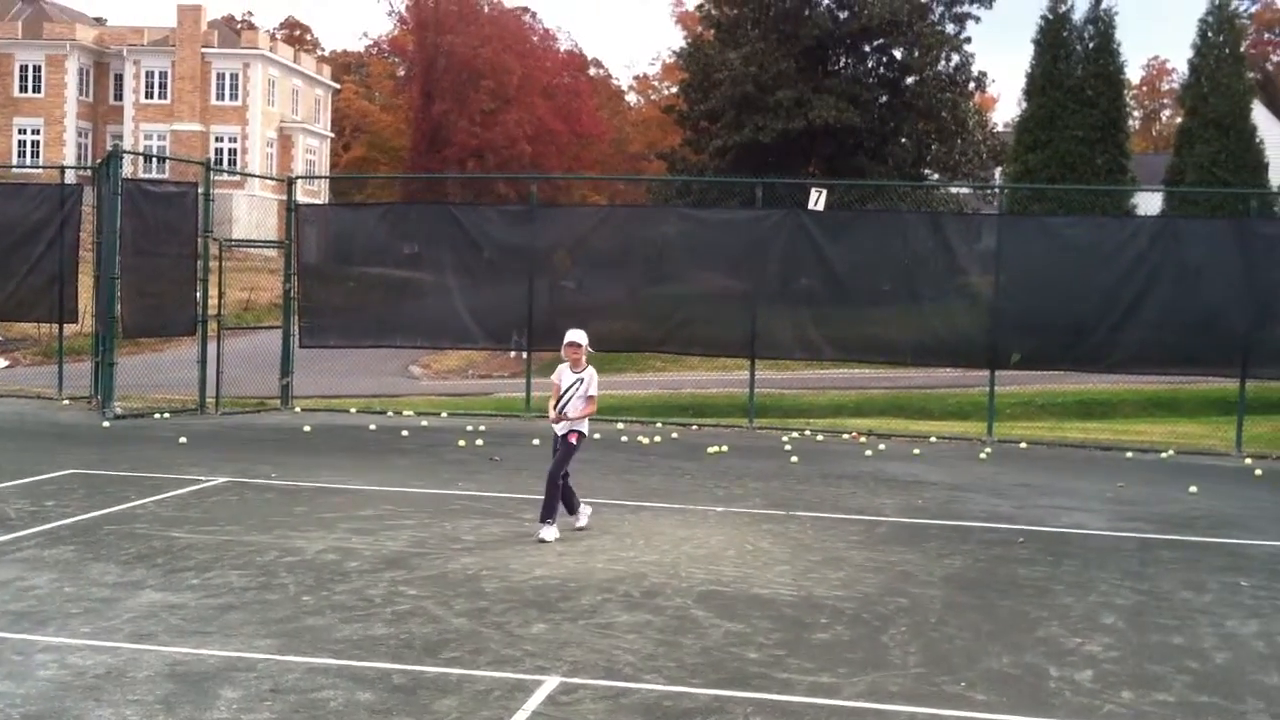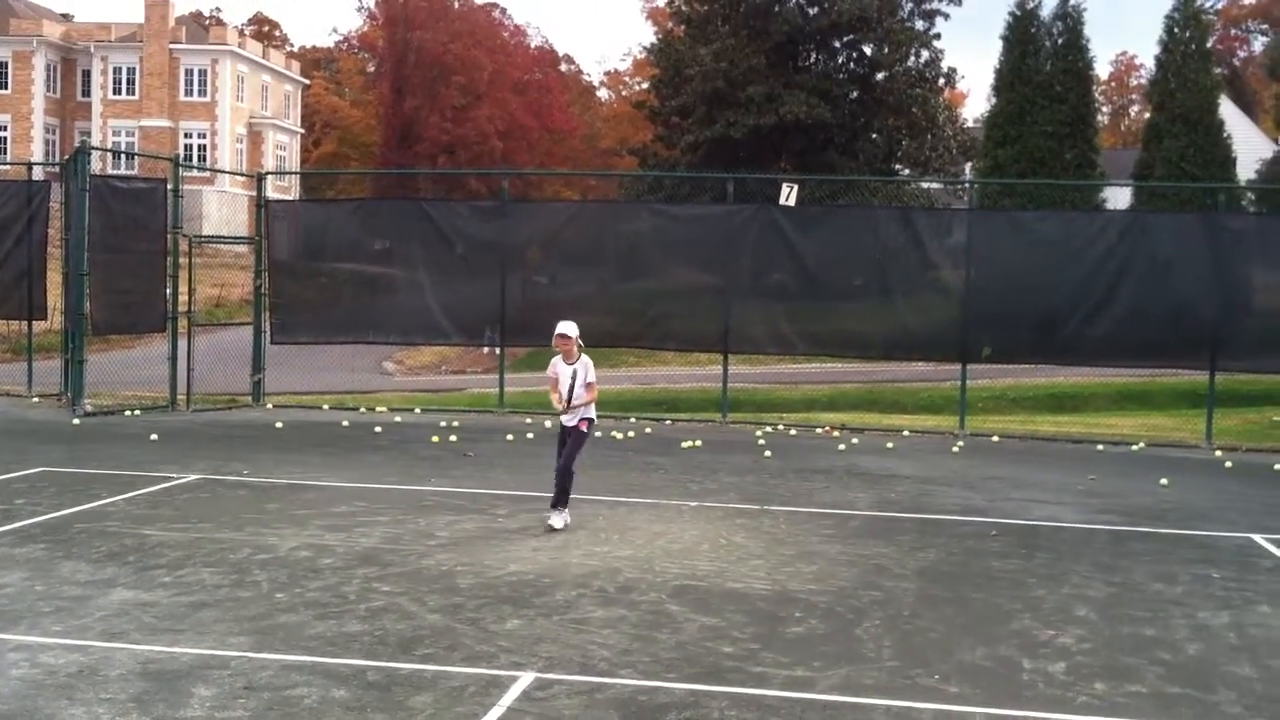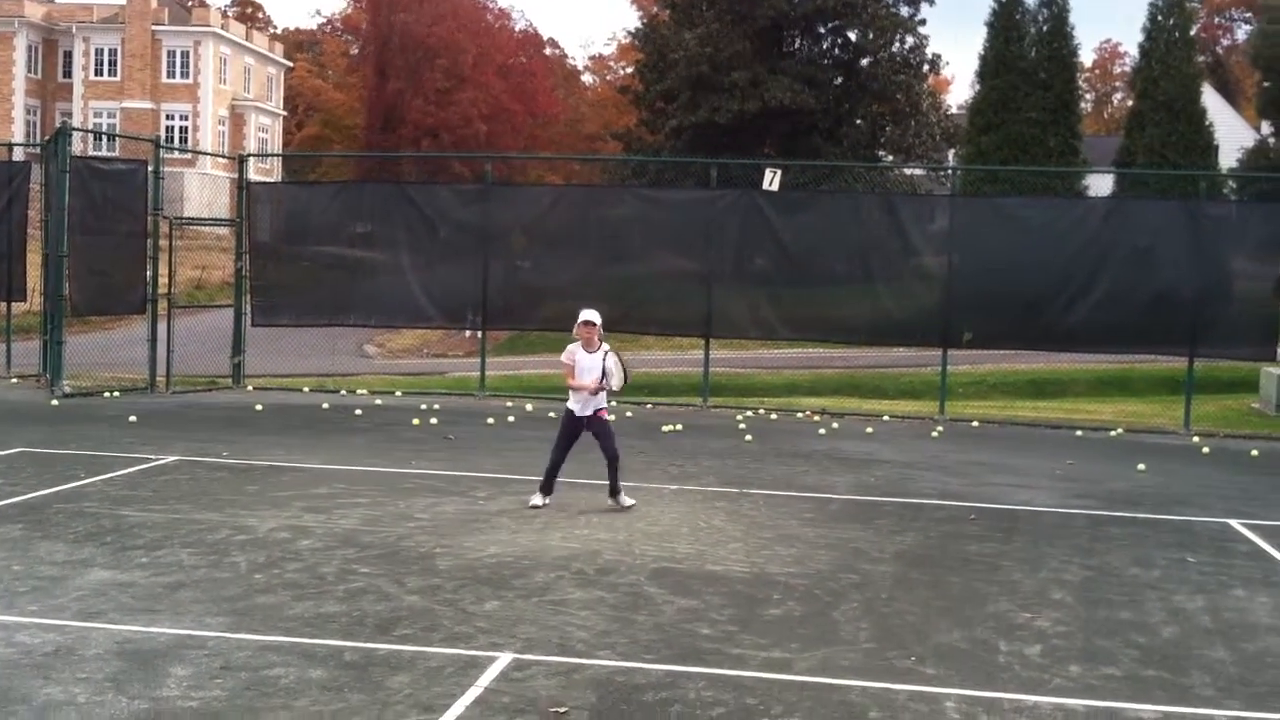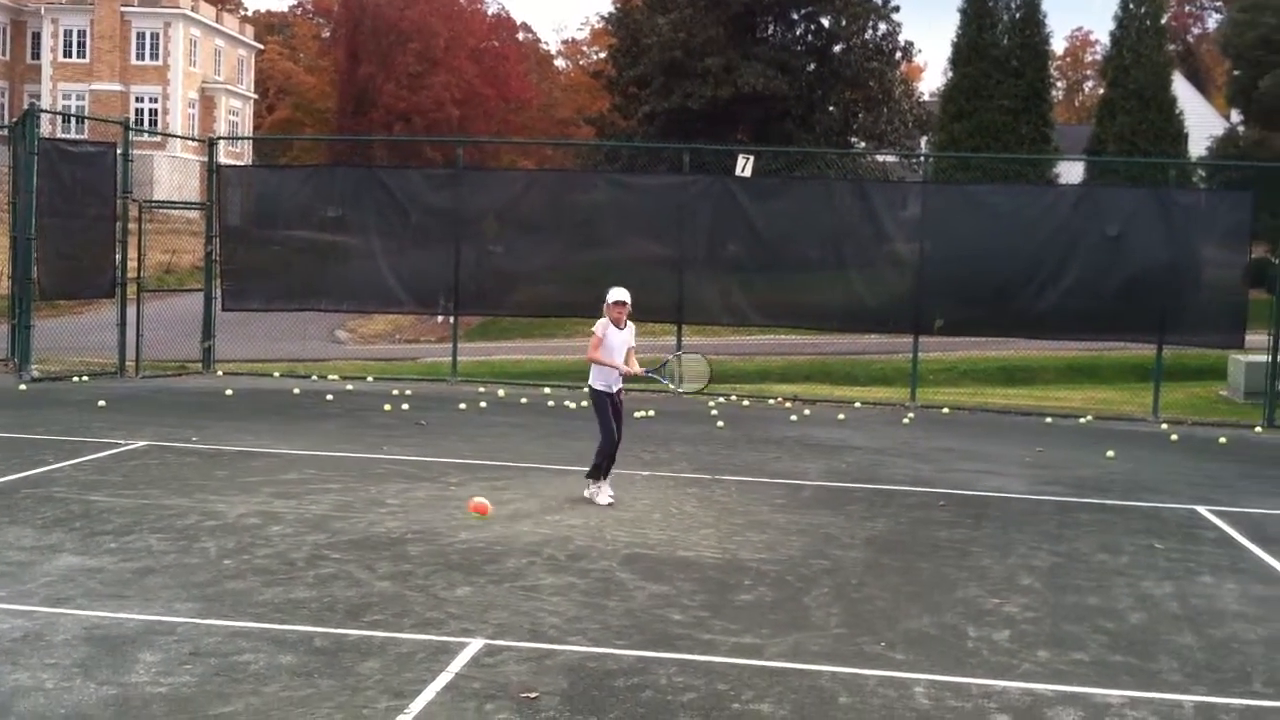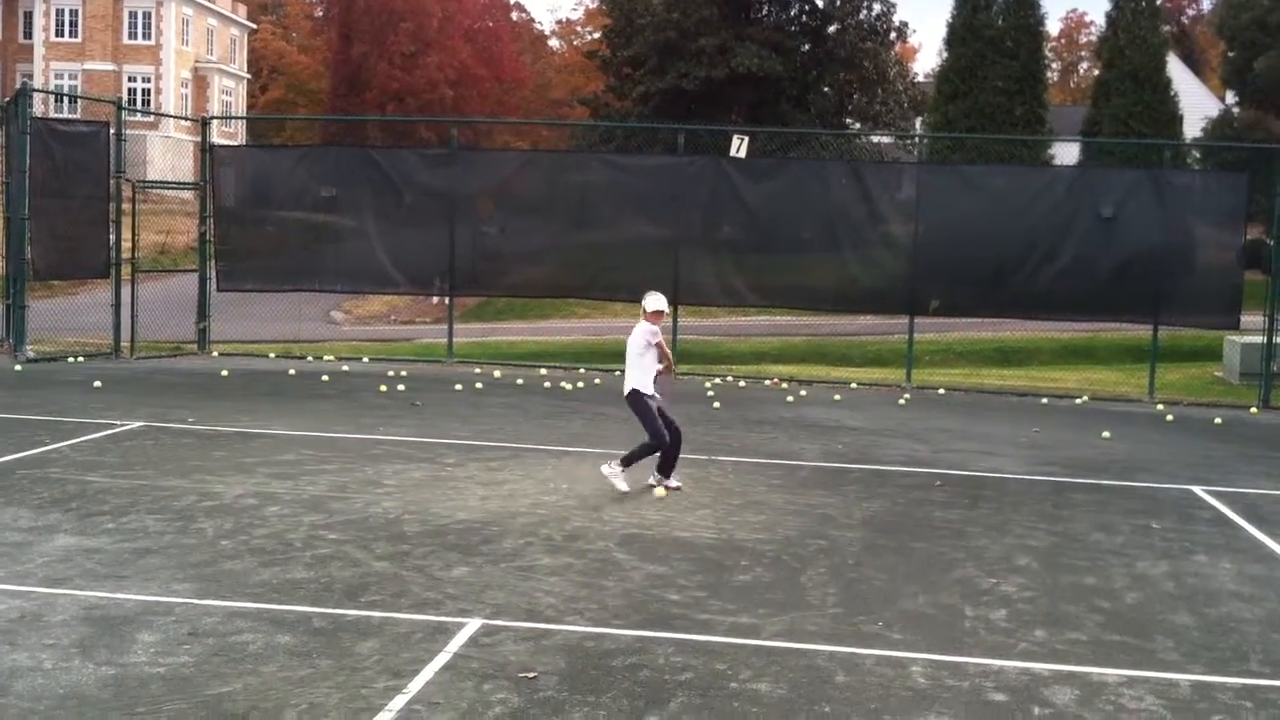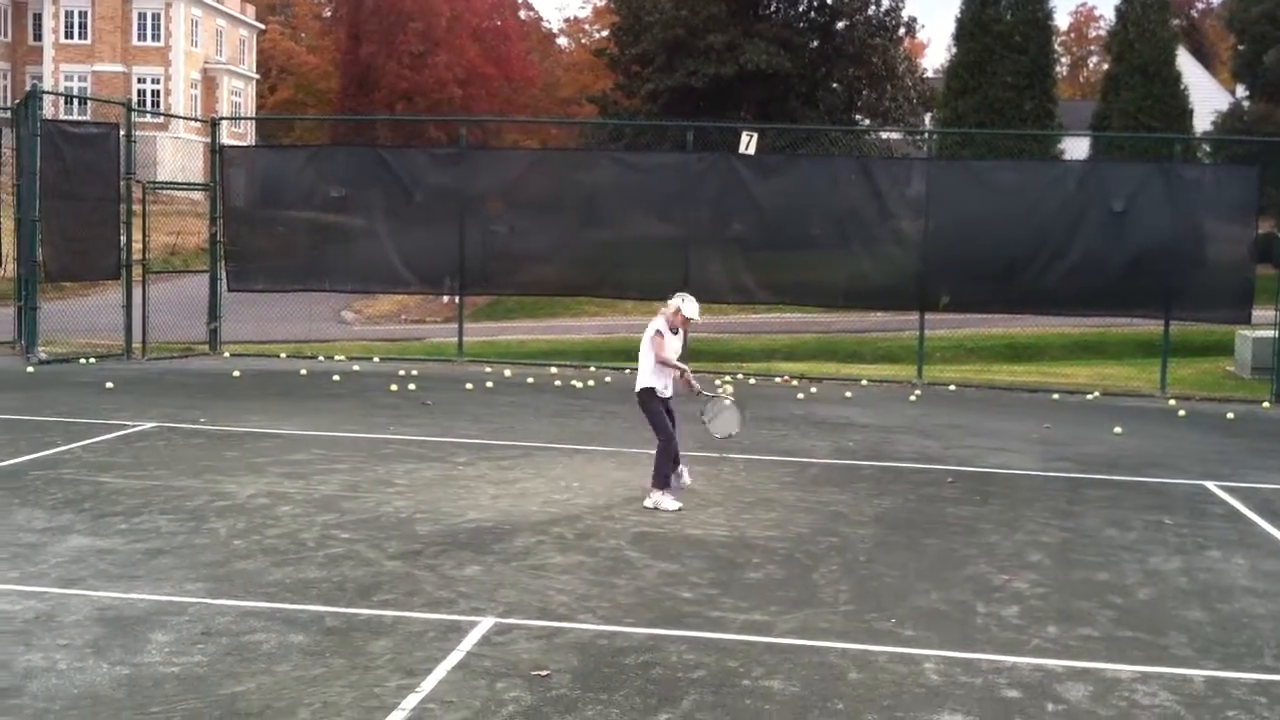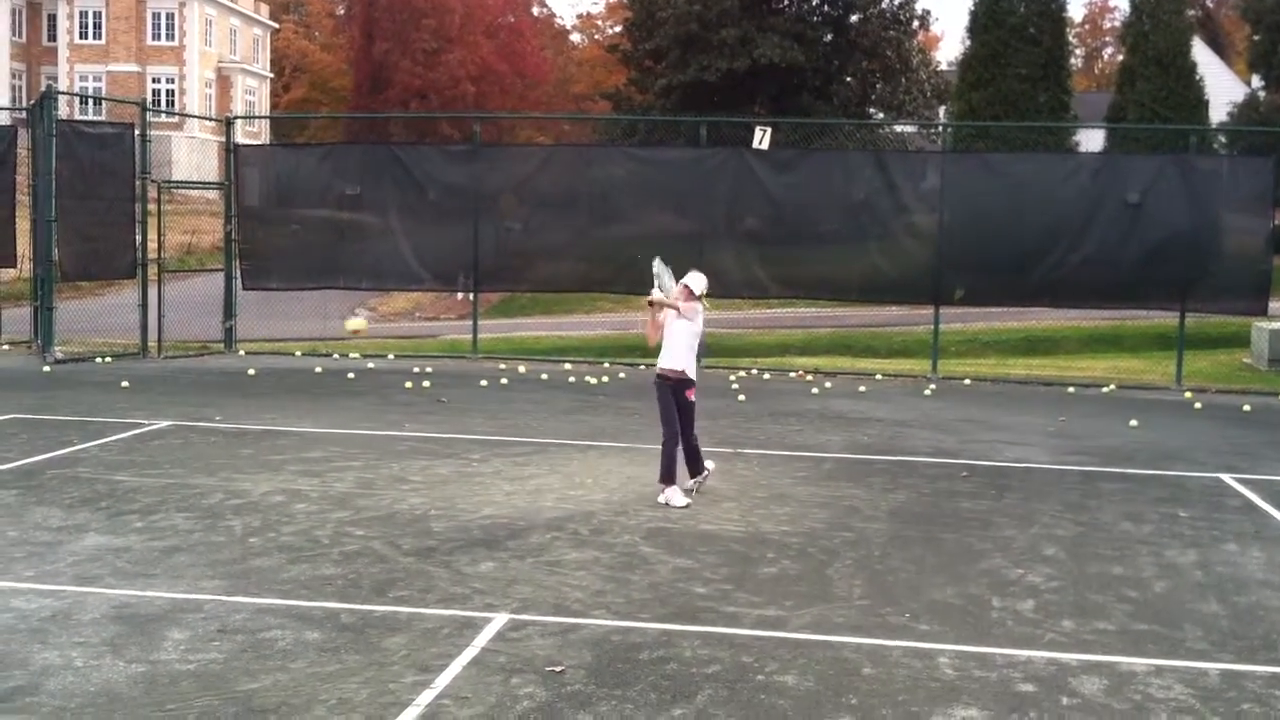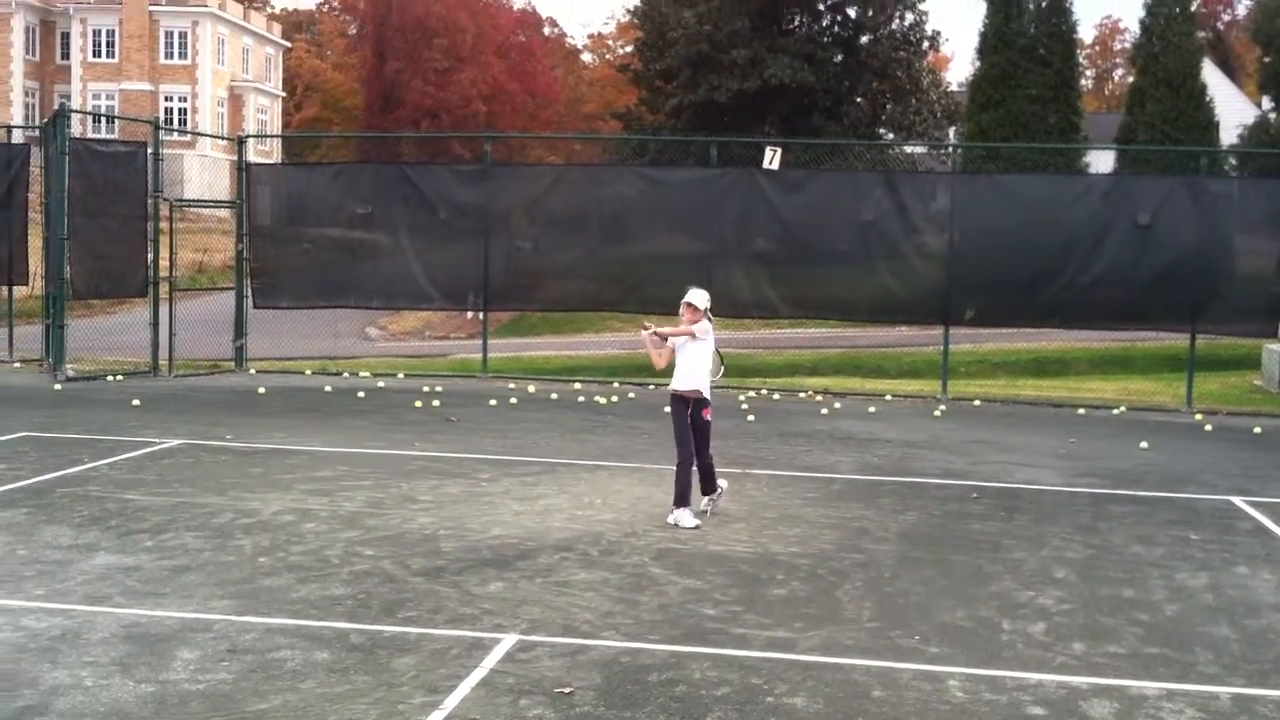
dt=0.3s
person 1, frame 1
left shoulder: (590, 373)
right shoulder: (561, 370)
left elbow: (591, 408)
right elbow: (554, 398)
left wrist: (571, 417)
right wrist: (552, 413)
left hip: (577, 430)
right hip: (559, 430)
left knee: (554, 475)
right knee: (560, 477)
left ankle: (548, 523)
right ankle: (579, 509)
person 1, frame 2
left shoulder: (585, 362)
right shoulder: (555, 363)
left elbow: (593, 395)
right elbow: (553, 392)
left wrist: (576, 404)
right wrist: (558, 405)
left hip: (583, 419)
right hip: (565, 420)
left knee: (565, 465)
right knee: (562, 466)
left ankle: (558, 509)
right ankle: (560, 510)
person 1, frame 3
left shoulder: (604, 350)
right shoulder: (572, 350)
right elbow: (569, 380)
left wrist: (602, 385)
right wrist: (586, 386)
left hip: (598, 409)
right hip: (575, 409)
left knee: (612, 453)
right knee: (558, 454)
left ankle: (616, 494)
right ankle: (543, 493)
person 1, frame 4
left shoulder: (630, 327)
right shoulder: (602, 325)
left elbow: (629, 357)
right elbow: (591, 355)
left wrist: (635, 368)
right wrist: (617, 366)
left hip: (615, 388)
right hip: (599, 388)
left knee: (616, 438)
right knee: (610, 437)
left ankle: (600, 479)
right ankle: (594, 483)
person 1, frame 5
left shoulder: (644, 330)
right shoulder: (649, 329)
right elbow: (666, 356)
left wrist: (658, 369)
right wrist: (669, 368)
left hip: (647, 392)
right hip: (637, 392)
left knee: (674, 434)
right knee: (659, 439)
left ankle: (662, 476)
right ankle: (618, 467)
person 1, frame 6
left shoulder: (679, 333)
right shoulder: (658, 324)
right elbow: (660, 357)
left wrist: (684, 377)
right wrist: (683, 369)
left hip: (663, 392)
right hip: (648, 391)
left knee: (670, 439)
right knee: (667, 440)
left ankle: (675, 470)
right ankle: (657, 493)
person 1, frame 7
left shoulder: (695, 309)
right shoulder: (667, 313)
left elbow: (661, 300)
right elbow: (652, 341)
left wrist: (655, 299)
right wrist: (652, 314)
left hip: (685, 380)
right hip: (664, 377)
left knee: (687, 434)
right knee: (671, 434)
left ankle: (699, 471)
right ankle: (669, 488)
person 1, frame 8
left shoulder: (705, 327)
right shoulder: (675, 337)
left elbow: (672, 330)
right elbow: (659, 364)
left wrist: (657, 330)
right wrist: (648, 338)
left hip: (700, 399)
right hip: (679, 398)
left knee: (703, 454)
right knee: (685, 455)
left ankle: (712, 490)
right ankle: (679, 510)
